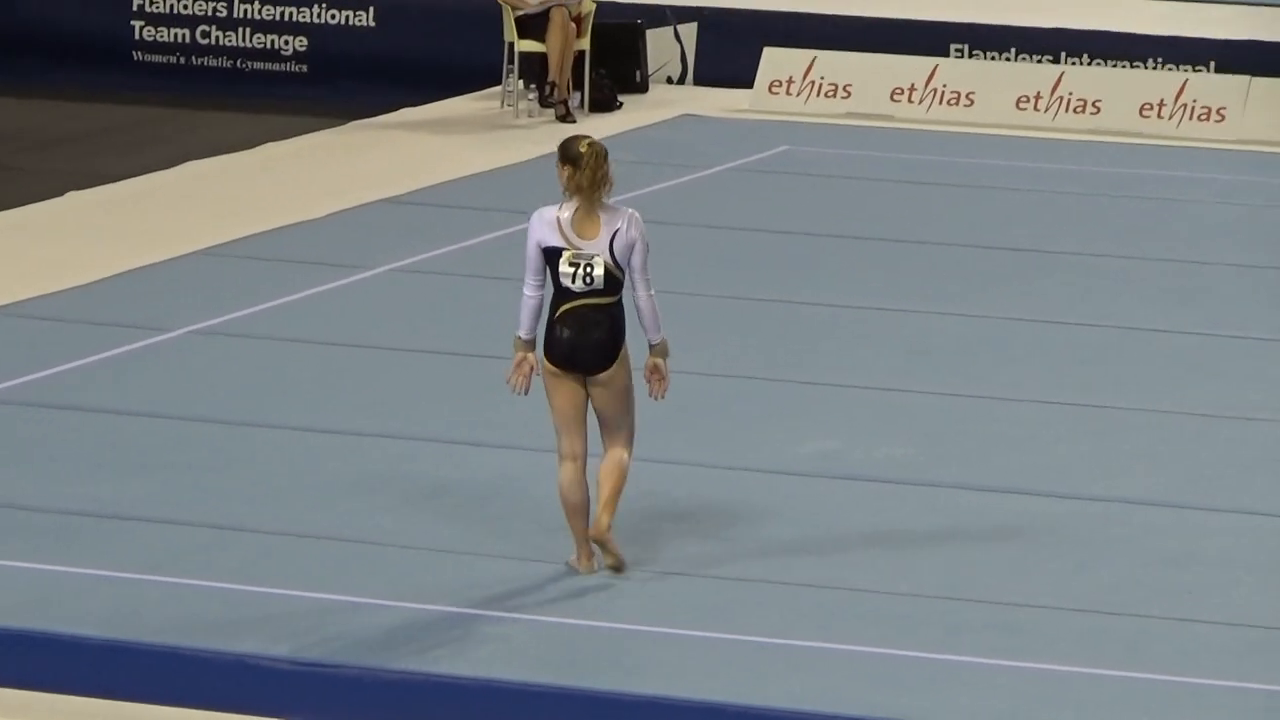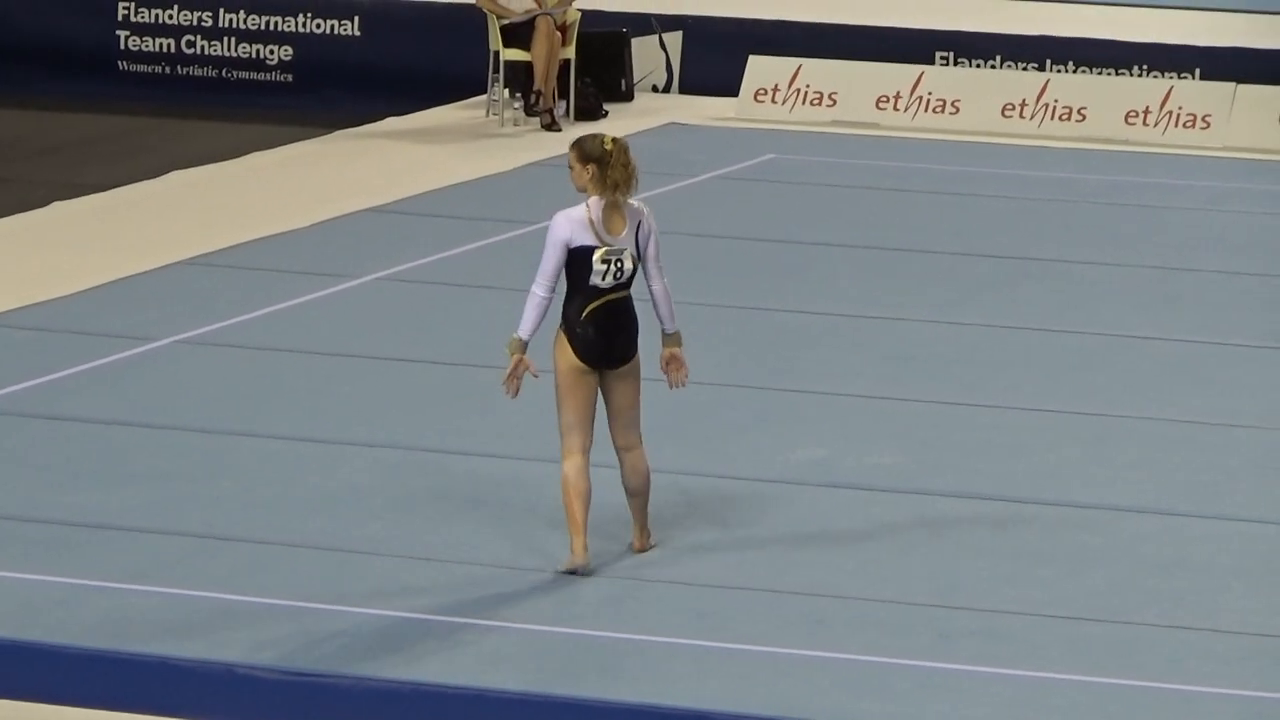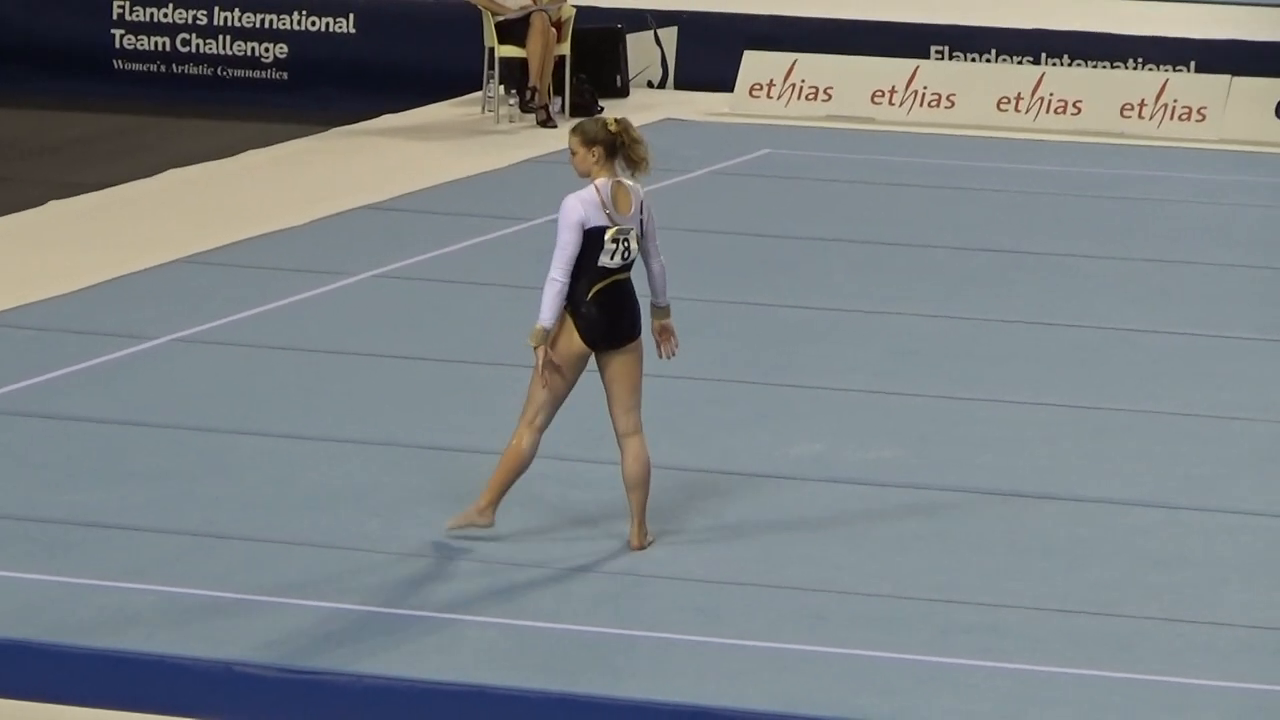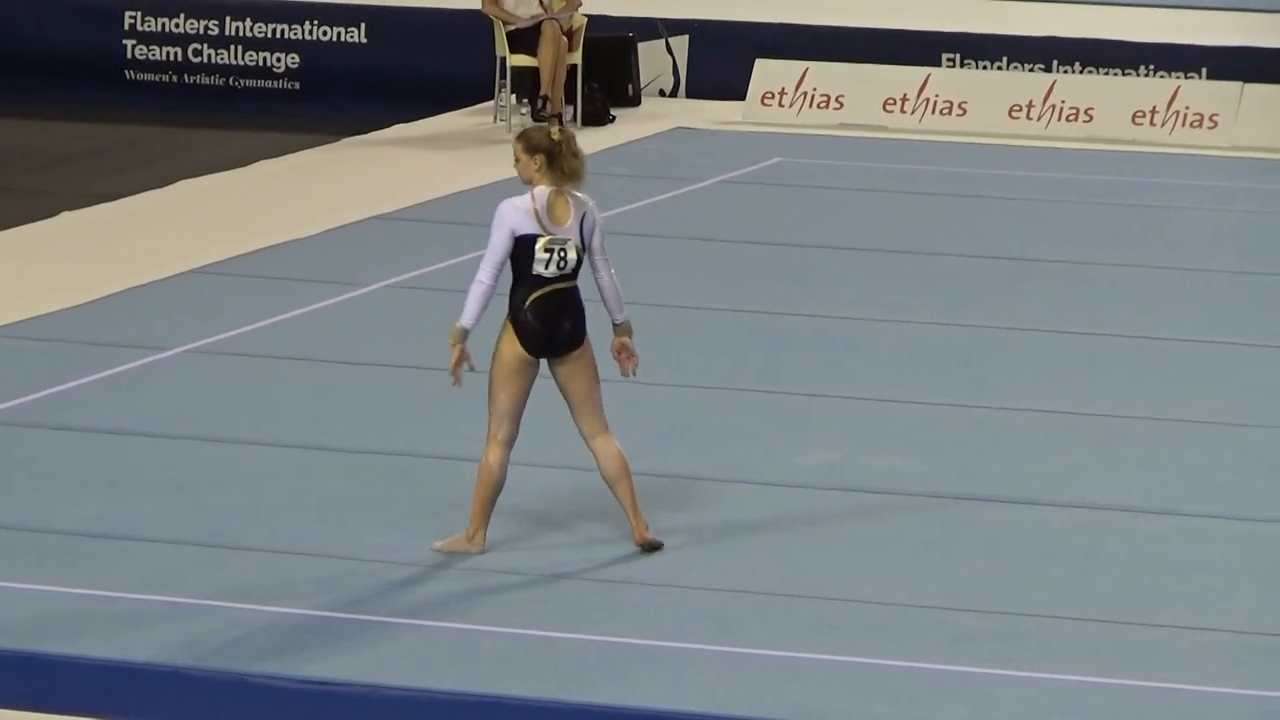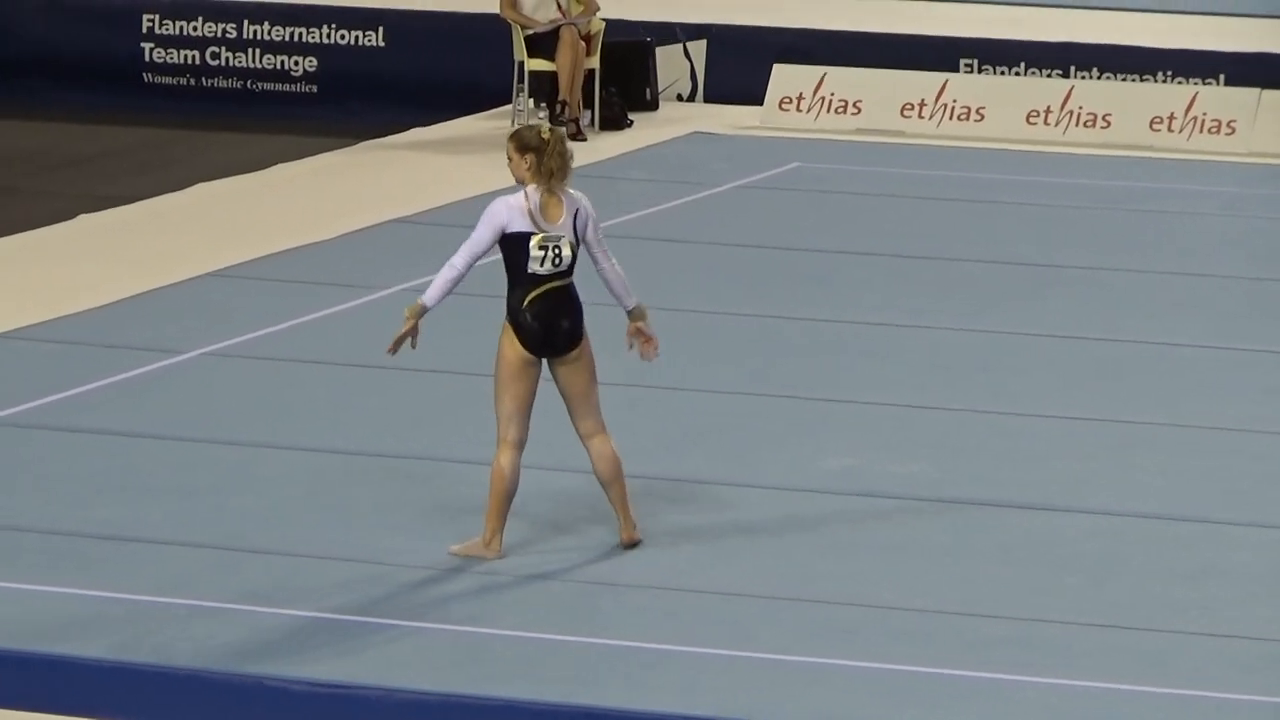
dt=0.4s
person 1, frame 1
left shoulder: (543, 222)
right shoulder: (627, 222)
left elbow: (533, 290)
right elbow: (641, 291)
left wrist: (524, 346)
right wrist: (657, 349)
left hip: (560, 340)
right hip: (605, 339)
left knee: (570, 453)
right knee: (618, 444)
left ankle: (583, 551)
right ankle: (602, 522)
person 1, frame 2
left shoulder: (567, 222)
right shoulder: (640, 215)
left elbow: (543, 289)
right elbow: (657, 283)
left wrist: (519, 346)
right wrist: (671, 339)
left hip: (580, 335)
right hip: (623, 332)
left knee: (574, 449)
right knee: (629, 441)
left ankle: (579, 547)
right ankle: (641, 533)
person 1, frame 3
left shoulder: (578, 204)
right shoulder: (637, 196)
left elbow: (560, 274)
right elbow: (654, 261)
left wrist: (541, 336)
right wrist: (661, 312)
left hip: (584, 317)
right hip: (625, 316)
left knee: (532, 422)
right knee: (630, 431)
left ankle: (485, 508)
right ankle: (639, 530)
person 1, frame 4
left shoulder: (513, 209)
right shoulder: (584, 208)
left elbow: (487, 276)
right elbow: (603, 272)
left wrist: (460, 335)
right wrist: (622, 329)
left hip: (525, 325)
right hip: (568, 323)
left knee: (499, 438)
right knee: (597, 432)
left ankle: (474, 535)
right ankle: (640, 527)
person 1, frame 5
left shoulder: (507, 208)
right shoulder: (577, 203)
left elbow: (460, 262)
right elbow: (606, 263)
left wrist: (417, 311)
right wrist: (635, 314)
left hip: (525, 325)
right hip: (568, 321)
left knee: (511, 441)
right knee: (594, 431)
left ankle: (490, 539)
right ankle: (627, 527)
